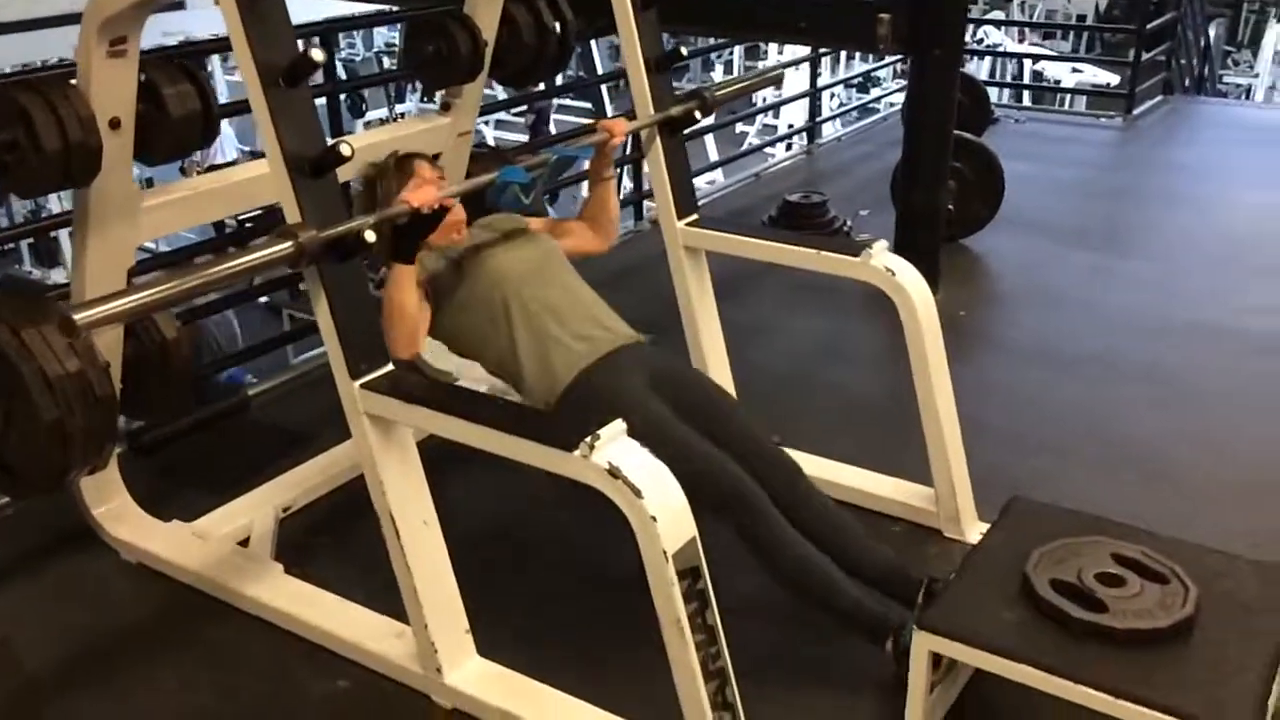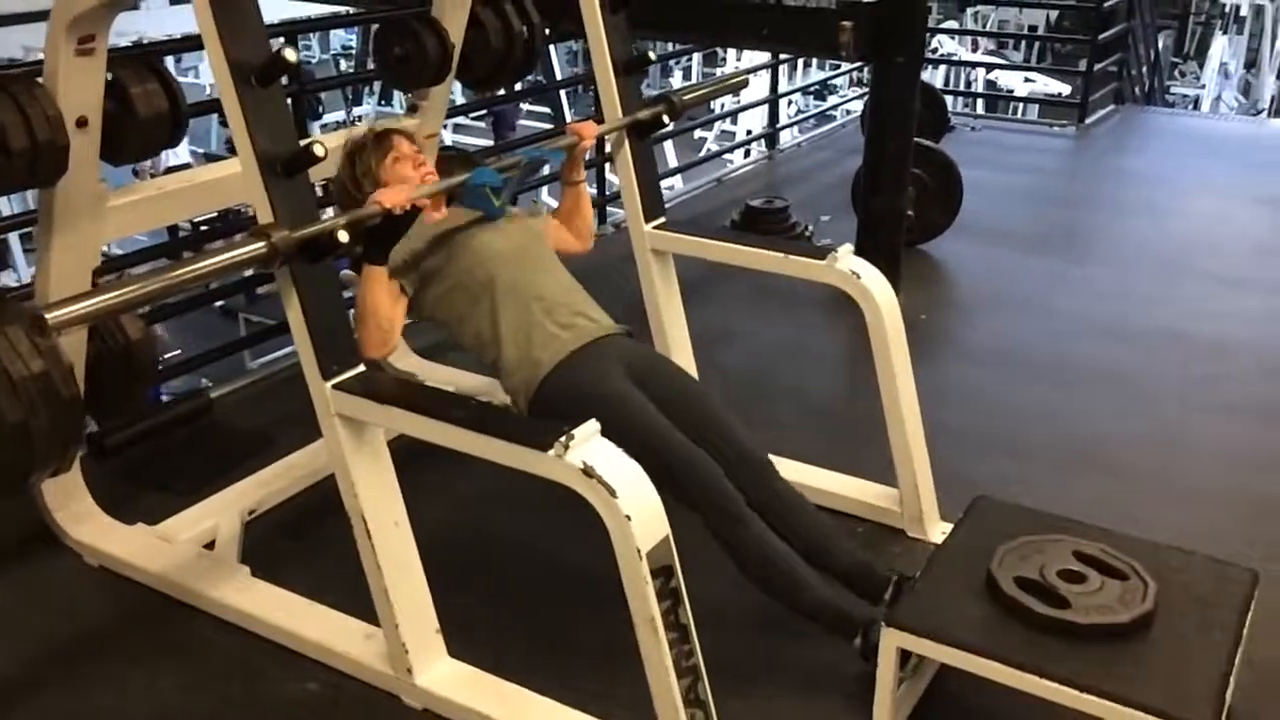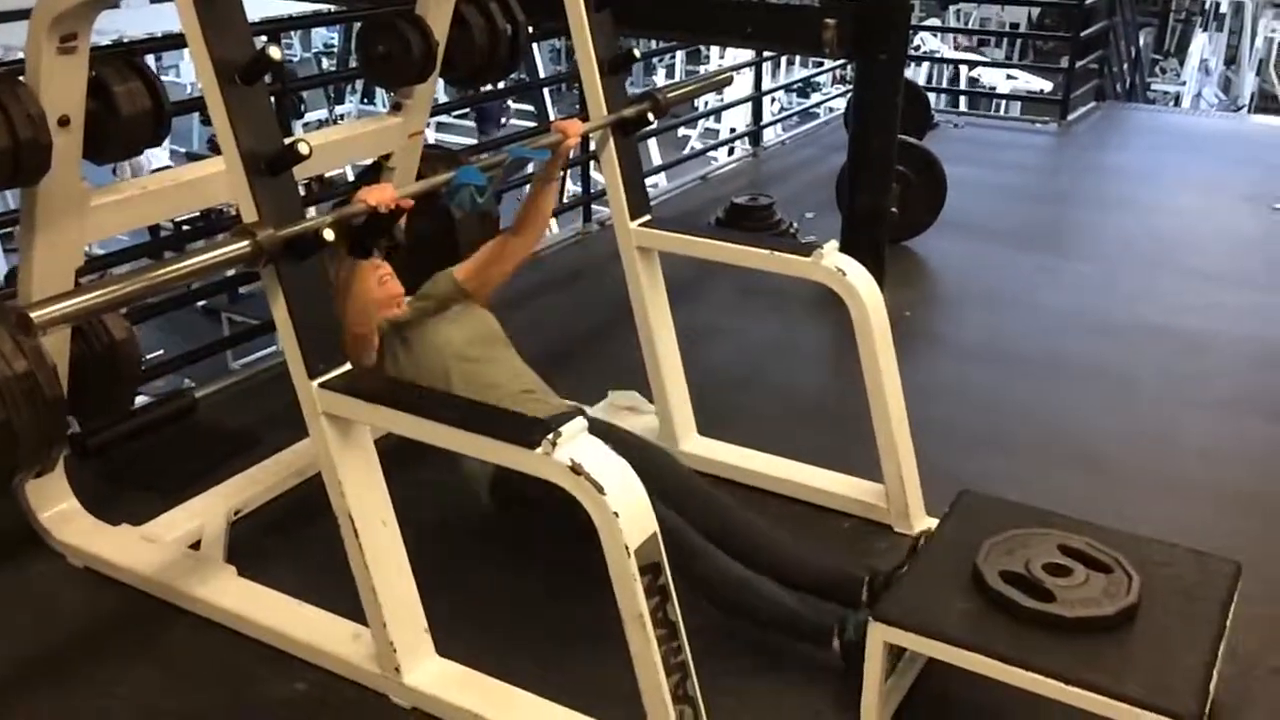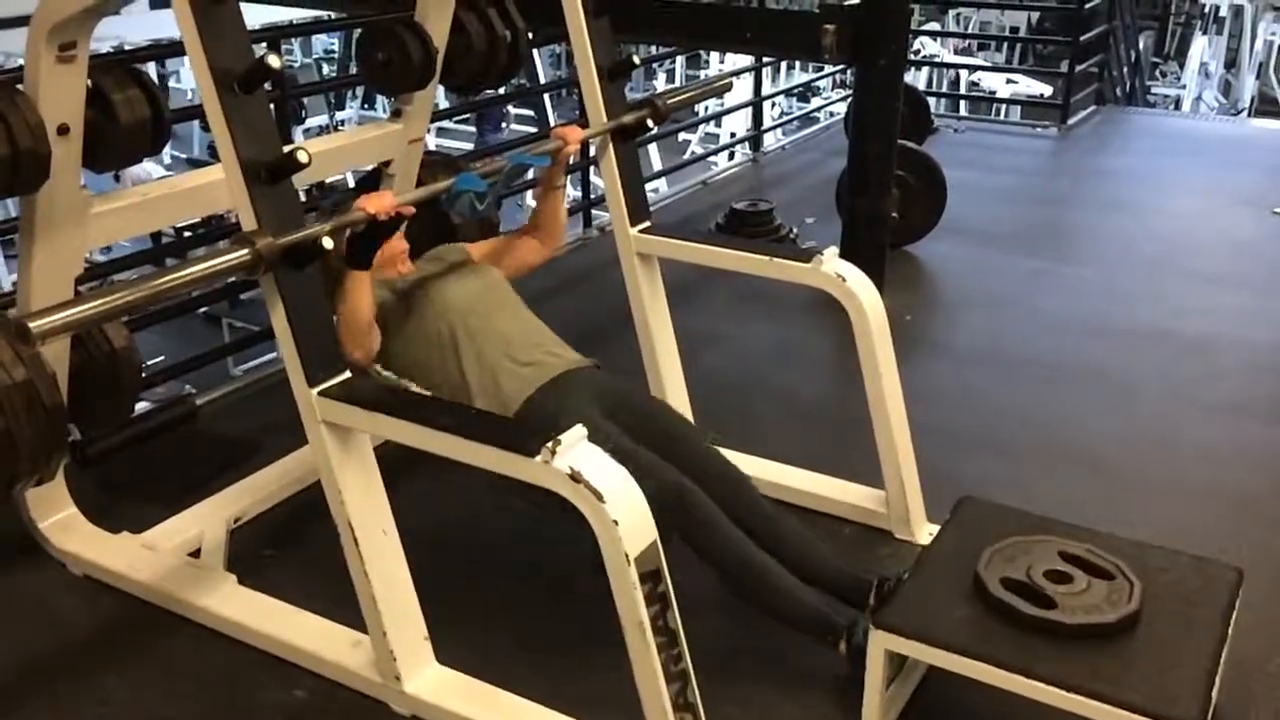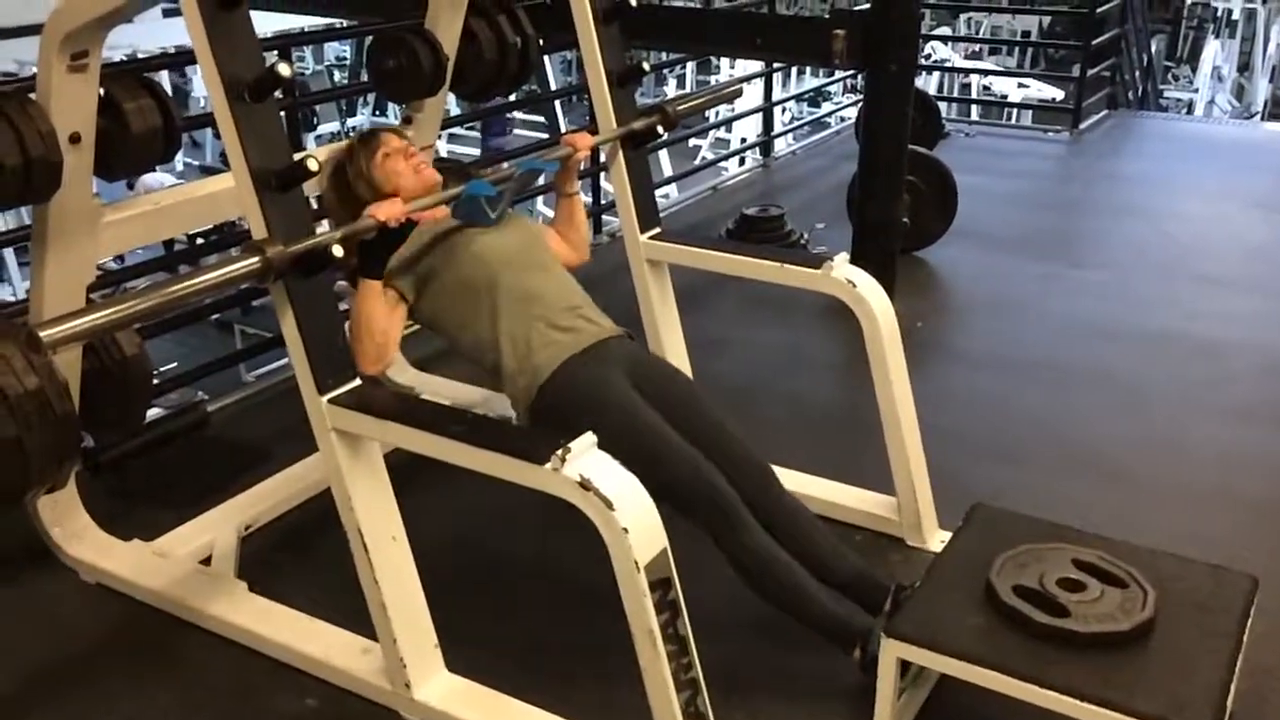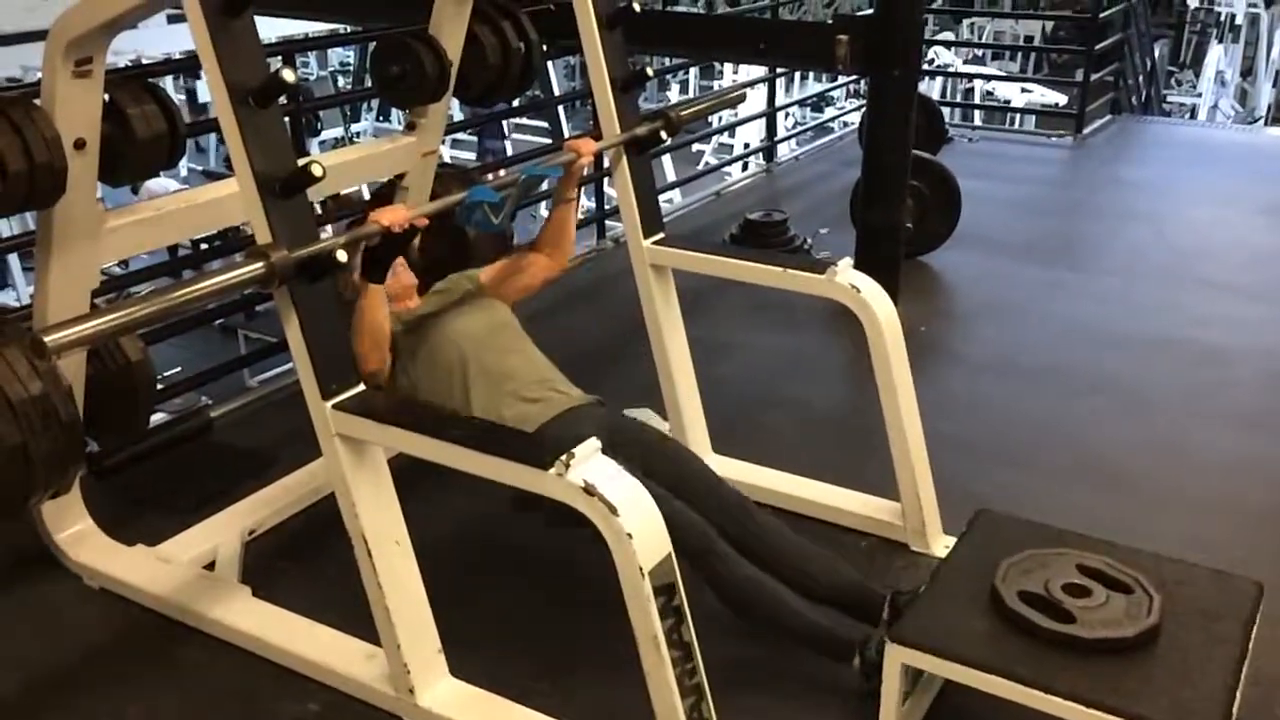
dt=0.4s
person 1, frame 1
left shoulder: (505, 222)
right shoulder: (428, 273)
left elbow: (599, 234)
right elbow: (403, 347)
left wrist: (603, 161)
right wrist: (405, 243)
left hip: (642, 358)
right hip: (585, 390)
left knee: (780, 477)
right knee: (741, 500)
left ankle: (917, 592)
right ankle: (894, 630)
person 1, frame 2
left shoulder: (480, 214)
right shoulder: (404, 253)
left elbow: (577, 236)
right elbow: (376, 348)
left wrist: (574, 163)
right wrist: (379, 240)
left hip: (618, 348)
right hip: (560, 381)
left knee: (753, 472)
right knee: (716, 496)
left ankle: (887, 590)
right ankle: (864, 628)
person 1, frame 3
left shoulder: (439, 299)
right shoulder: (380, 351)
left elbow: (520, 239)
right elbow: (357, 329)
left wrist: (552, 164)
right wrist: (359, 230)
left hip: (569, 422)
left knee: (712, 510)
right knee: (672, 540)
left ankle: (865, 589)
right ankle: (840, 633)
person 1, frame 4
left shoulder: (445, 256)
right shoulder: (378, 303)
left elbow: (544, 241)
right elbow: (358, 350)
left wrist: (554, 169)
right wrist: (360, 252)
left hip: (587, 380)
right hip: (536, 414)
left knee: (731, 488)
right knee: (691, 513)
left ankle: (869, 593)
right ankle: (848, 634)
person 1, frame 5
right shoulder: (402, 257)
left elbow: (575, 249)
right elbow: (371, 363)
left wrist: (568, 174)
right wrist: (370, 255)
left hip: (619, 352)
right hip: (562, 383)
left knee: (755, 481)
right knee: (719, 506)
left ankle: (885, 599)
right ankle: (865, 640)
person 1, frame 6
left shoulder: (456, 294)
right shoulder: (394, 340)
left elbow: (550, 257)
right elbow: (371, 363)
left wrist: (568, 182)
right wrist: (373, 256)
left hip: (590, 417)
left knee: (735, 514)
right knee: (695, 544)
left ankle: (884, 608)
right ankle: (862, 650)
